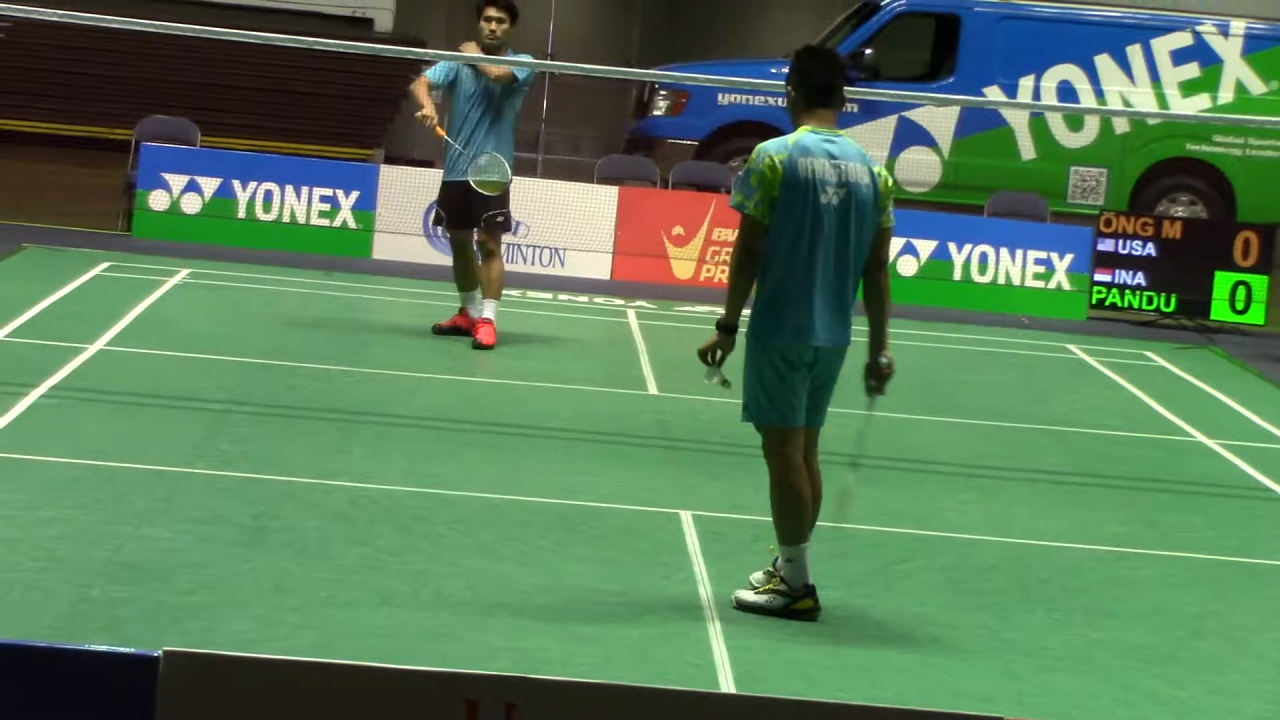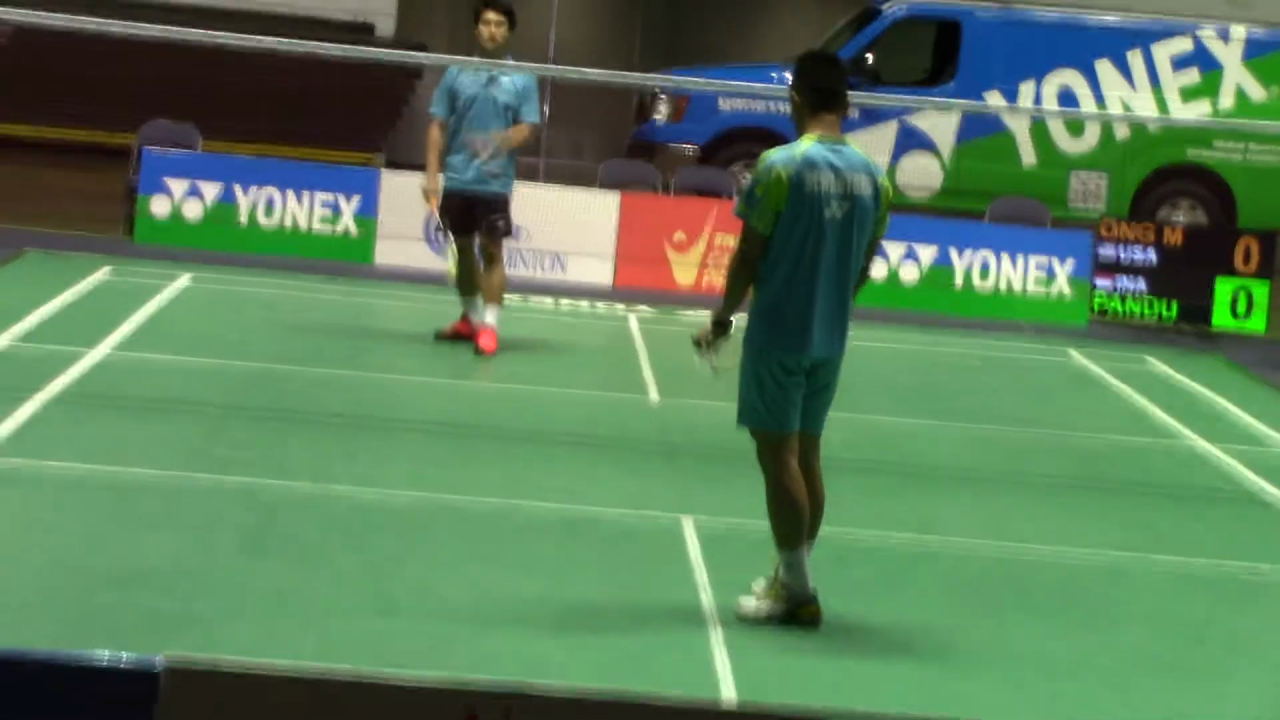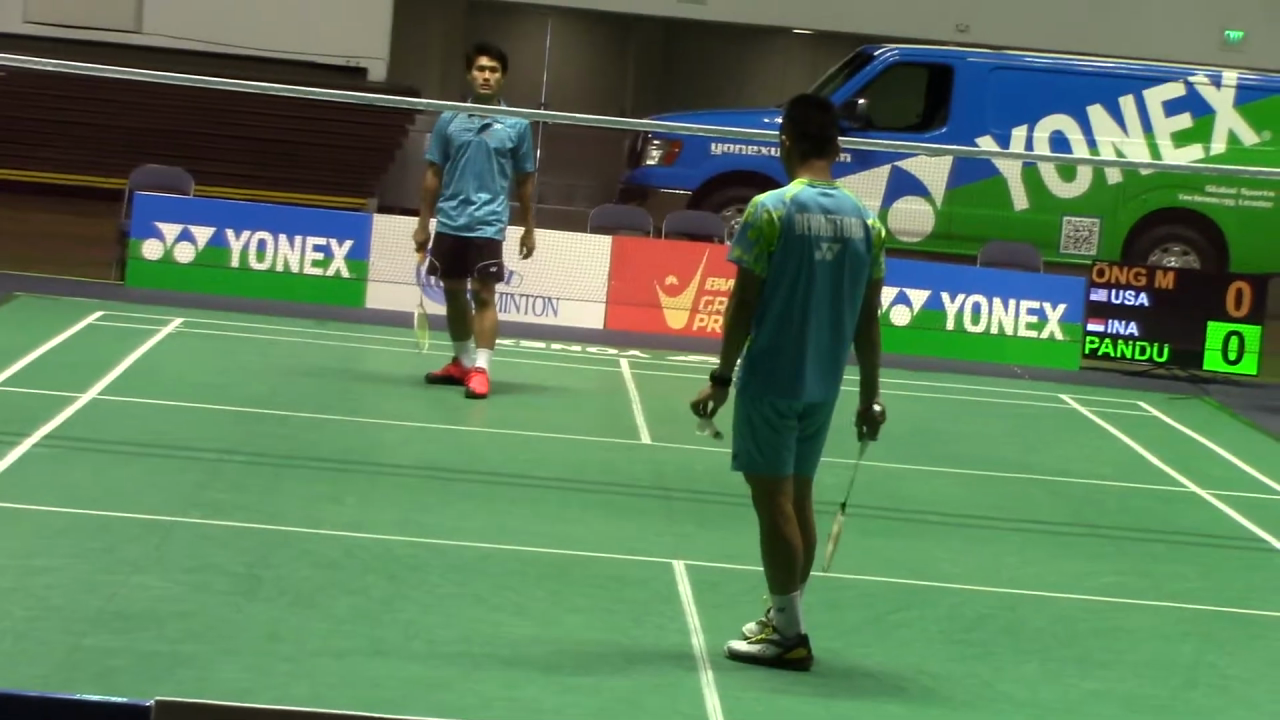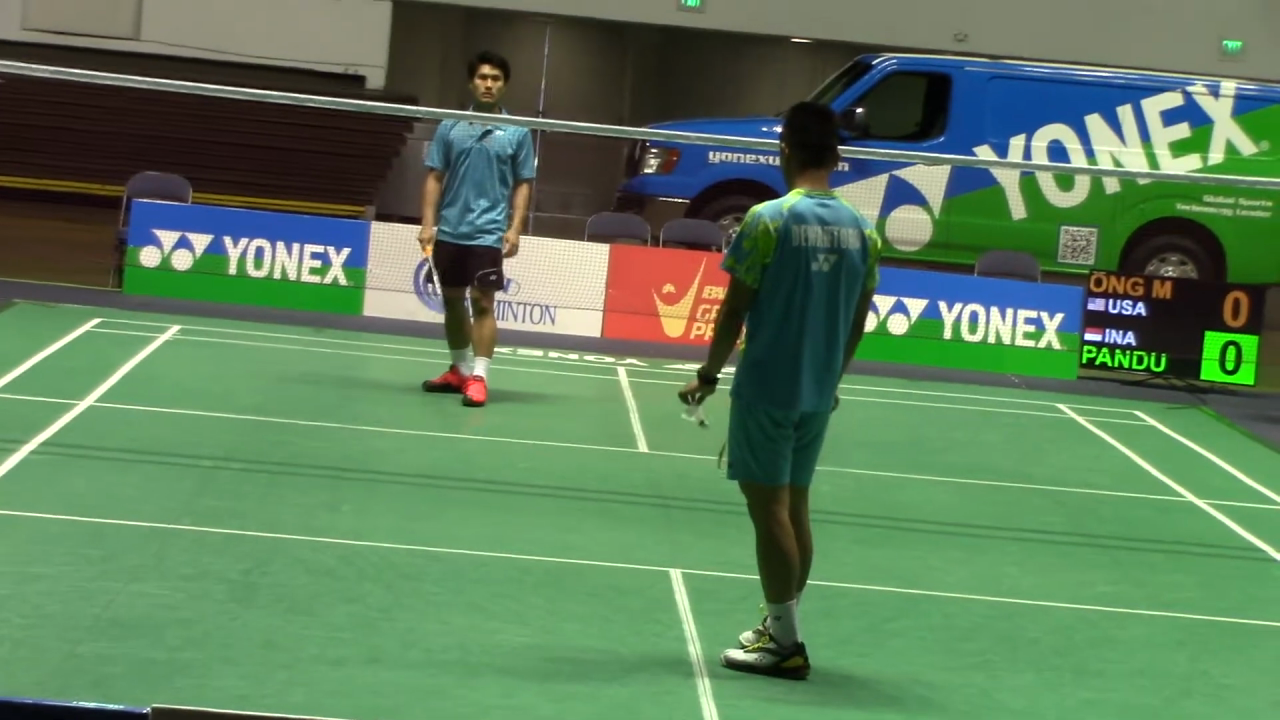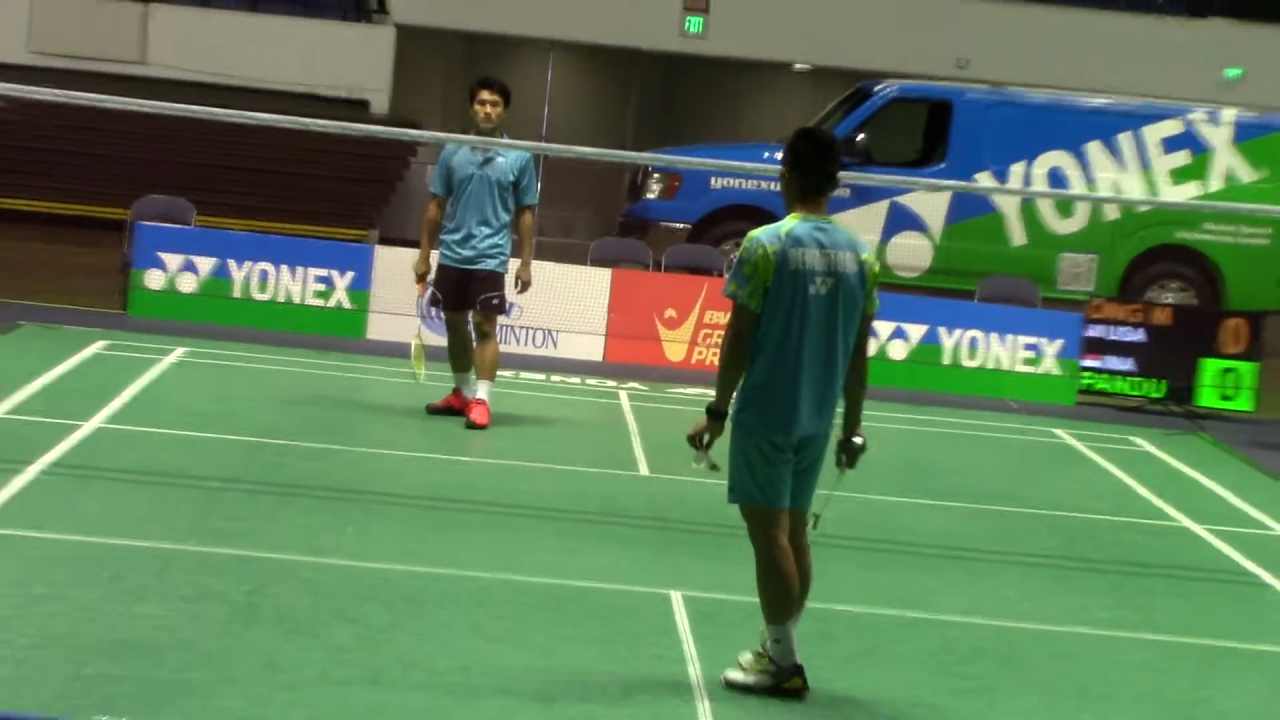
dt=0.5s
person 1, frame 1
left shoulder: (774, 155)
right shoulder: (871, 169)
left elbow: (749, 251)
right elbow: (877, 266)
left wrist: (728, 325)
right wrist: (879, 346)
left hip: (780, 329)
right hip: (833, 335)
left knee: (783, 450)
right knee: (805, 449)
left ankle: (795, 586)
right ankle: (788, 567)
person 1, frame 2
left shoulder: (781, 165)
right shoulder: (873, 177)
left elbow: (749, 257)
right elbow: (861, 268)
left wrist: (721, 320)
left hip: (777, 337)
right hip: (829, 342)
left knee: (778, 456)
right knee: (805, 455)
left ankle: (796, 592)
right ankle: (791, 577)
person 1, frame 3
left shoulder: (770, 208)
right shoulder: (864, 220)
left elbow: (744, 303)
right elbow: (867, 317)
left wrist: (721, 377)
right wrist: (870, 394)
left hip: (770, 380)
right hip: (822, 385)
left knee: (772, 500)
right knee: (798, 498)
left ankle: (788, 635)
right ankle: (782, 619)
person 1, frame 4
left shoulder: (769, 218)
right shoulder: (861, 230)
left elbow: (735, 310)
right elbow: (856, 322)
left wrist: (708, 374)
left hip: (767, 389)
right hip: (816, 394)
left knee: (770, 508)
right knee: (794, 508)
left ankle: (785, 642)
right ankle: (779, 627)
person 1, frame 5
left shoulder: (765, 244)
right shoulder: (858, 254)
left elbow: (739, 337)
right elbow: (858, 350)
left wrist: (717, 410)
right wrist: (852, 424)
left hip: (765, 414)
right hip: (816, 419)
left knee: (768, 531)
right knee: (794, 531)
left ankle: (782, 664)
right ankle: (779, 649)
person 2, frame 1
left shoulder: (522, 64)
right shoulder: (457, 62)
left elbow: (496, 73)
right elbow: (419, 83)
left wrist: (474, 54)
right wrist: (427, 104)
right hip: (456, 170)
left knee: (489, 245)
right knee: (459, 242)
left ankle: (487, 320)
right ankle: (469, 313)
person 2, frame 2
left shoulder: (522, 78)
right shoulder: (456, 73)
left elbow: (526, 129)
right elbow: (438, 126)
left wrist: (496, 143)
right wrist: (431, 173)
left hip: (494, 181)
right hip: (456, 179)
left knee: (491, 250)
right knee: (462, 249)
left ankle: (489, 325)
right ankle: (470, 319)
person 2, frame 3
left shoulder: (517, 125)
right shoulder: (448, 120)
left elbow: (525, 180)
right elbow: (433, 174)
left wrist: (528, 230)
right wrist: (423, 224)
left hip: (487, 225)
right hip: (448, 223)
left knee: (484, 295)
right knee: (454, 293)
left ankle: (481, 369)
right ankle: (462, 362)
person 2, frame 4
left shoulder: (518, 133)
right shoulder: (449, 127)
left elbow: (522, 185)
right elbow: (434, 178)
left wrist: (514, 229)
right wrist: (428, 224)
left hip: (488, 234)
right hip: (449, 232)
left knee: (482, 303)
right knee: (452, 300)
left ankle: (479, 377)
right ankle: (459, 370)
person 2, frame 5
left shoulder: (519, 158)
right shoulder: (452, 152)
left elbow: (526, 213)
right elbow: (436, 206)
left wrist: (525, 263)
right wrist: (424, 254)
left hip: (490, 259)
right hip: (451, 257)
left knee: (485, 326)
right knee: (455, 324)
left ankle: (481, 400)
right ankle: (462, 393)
